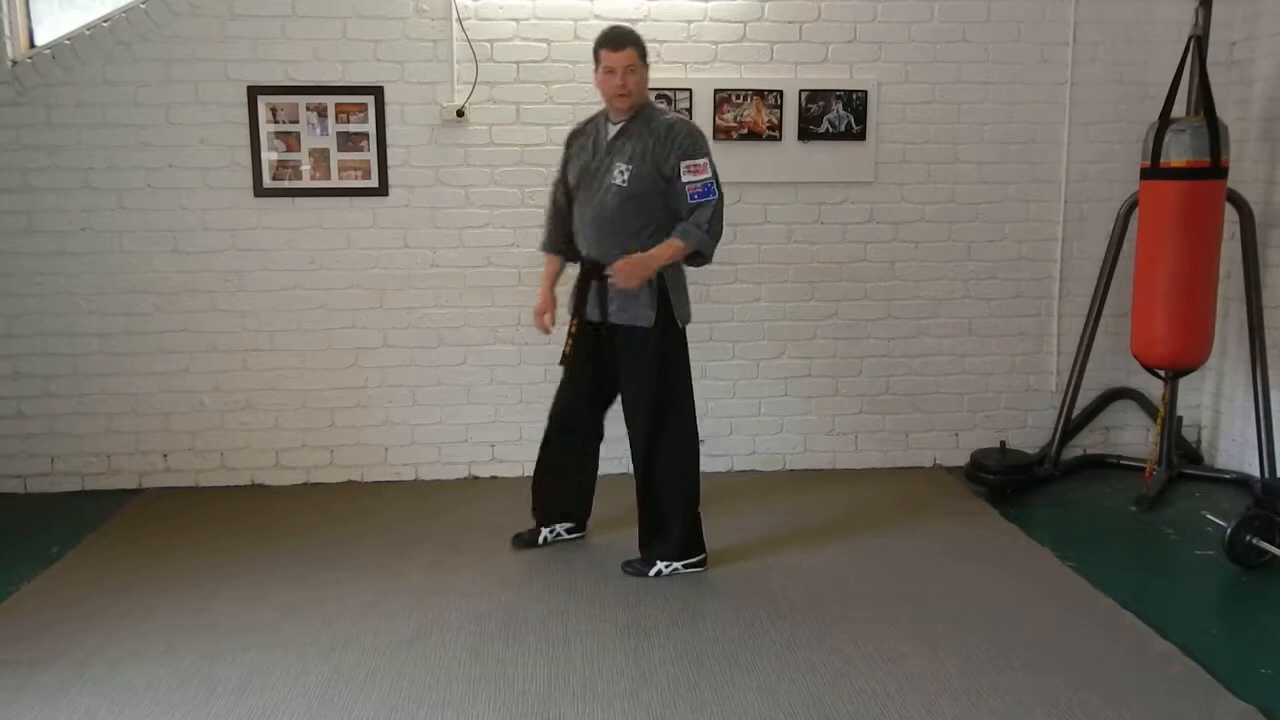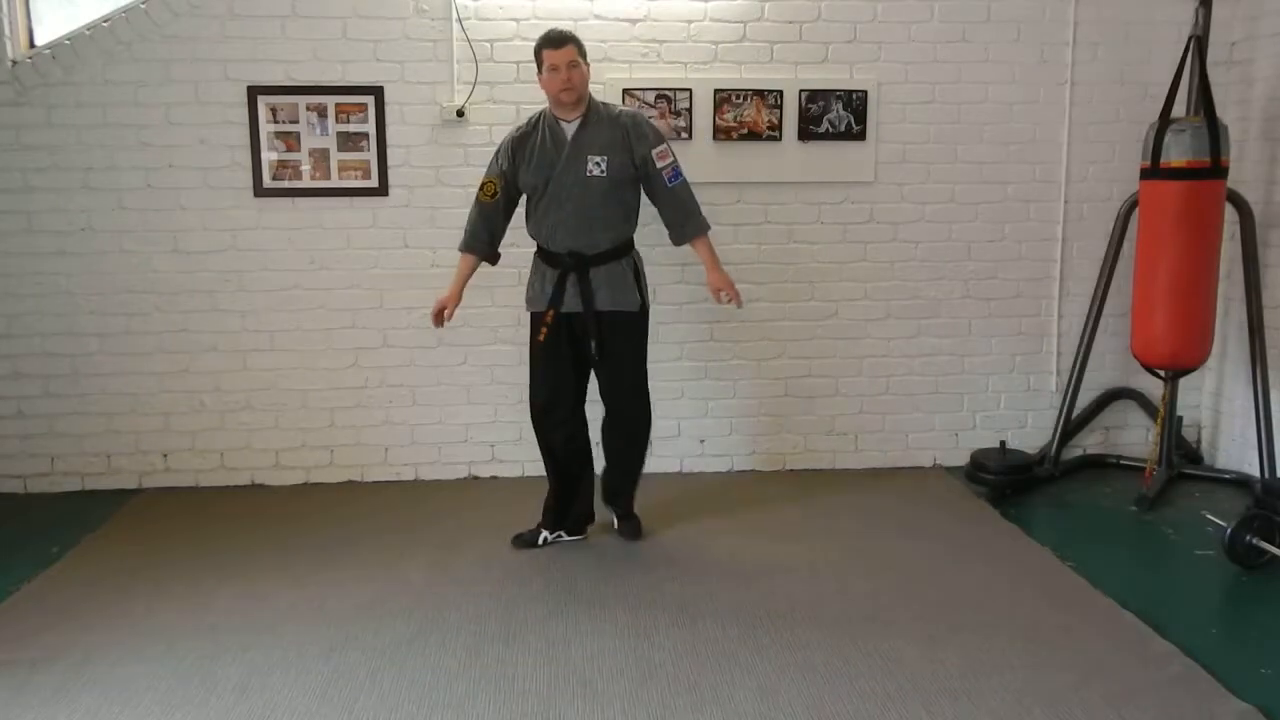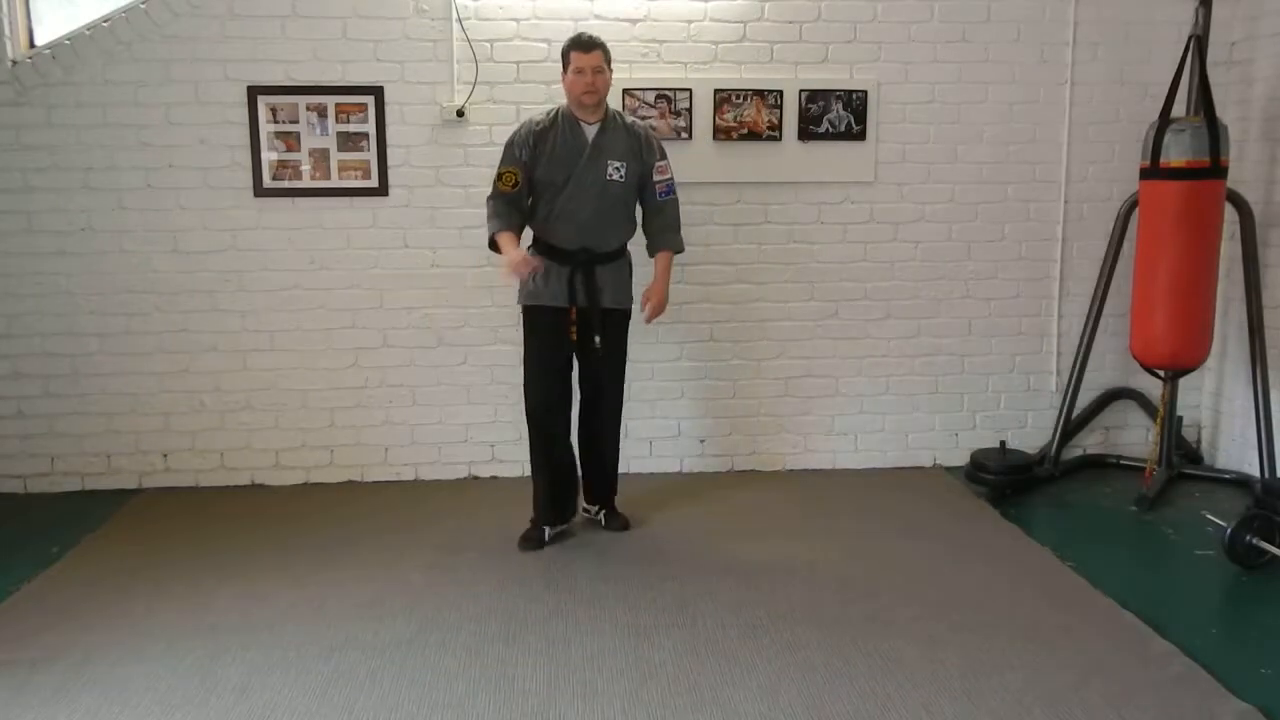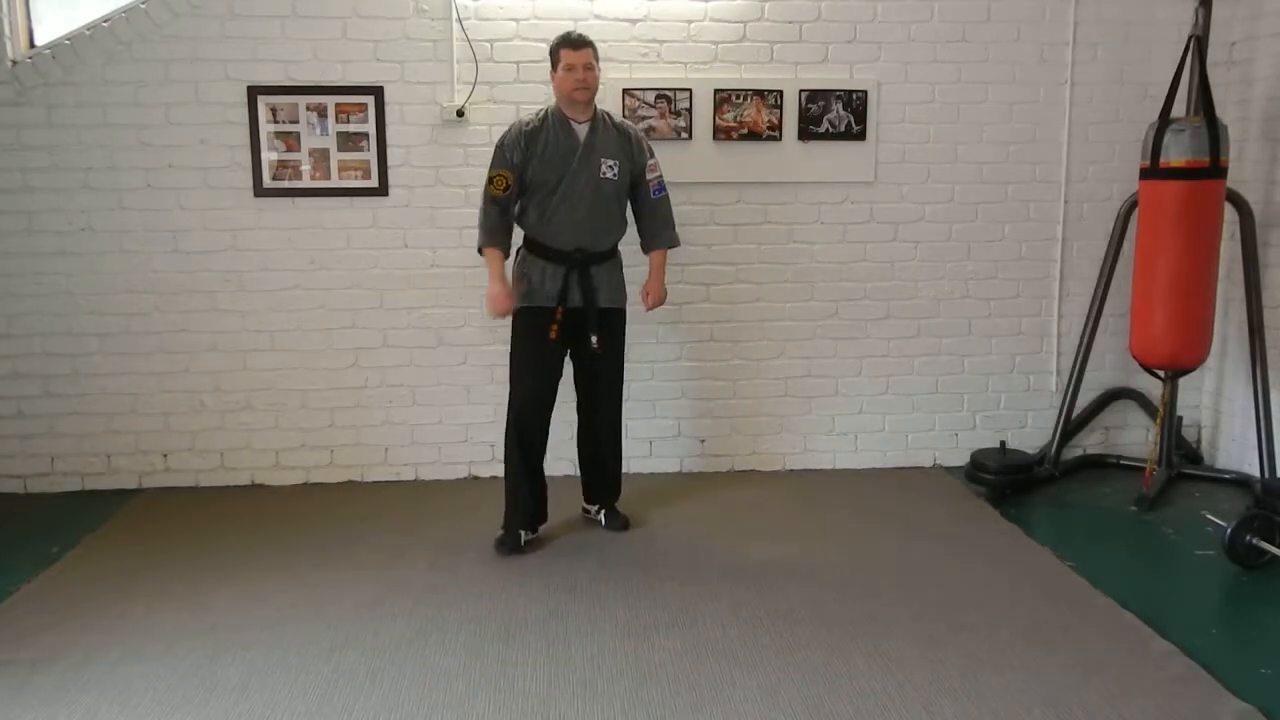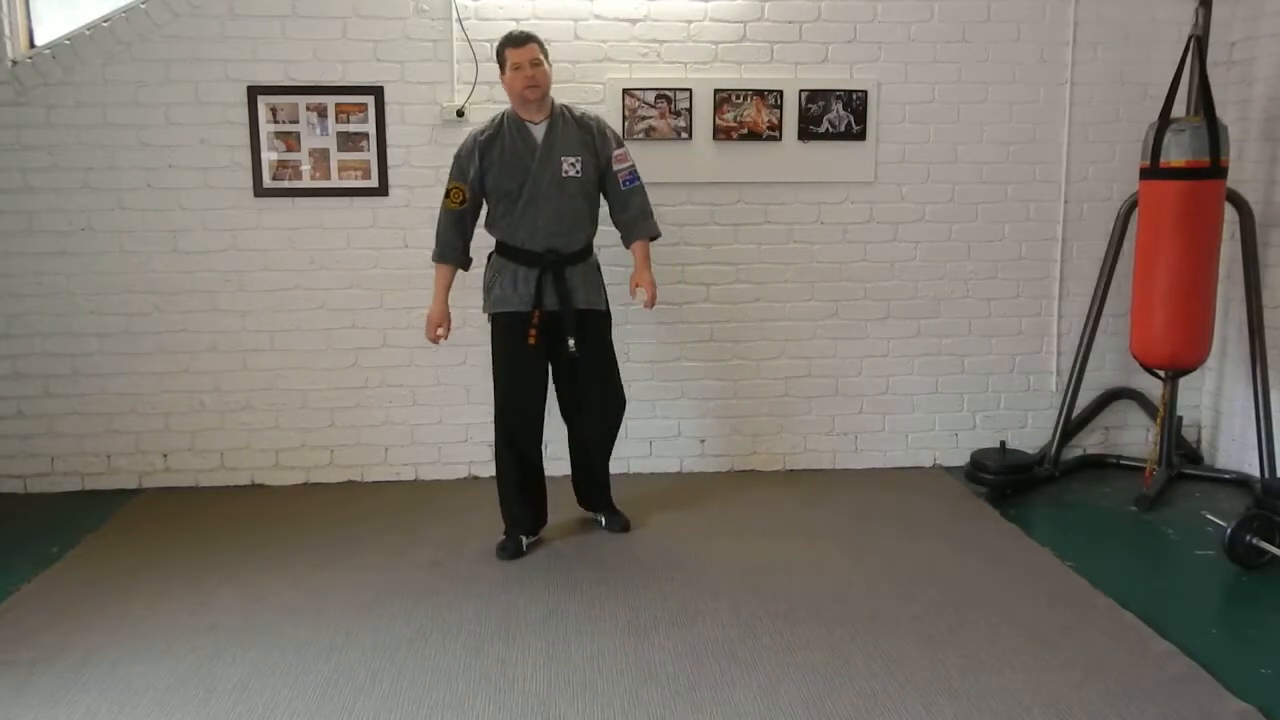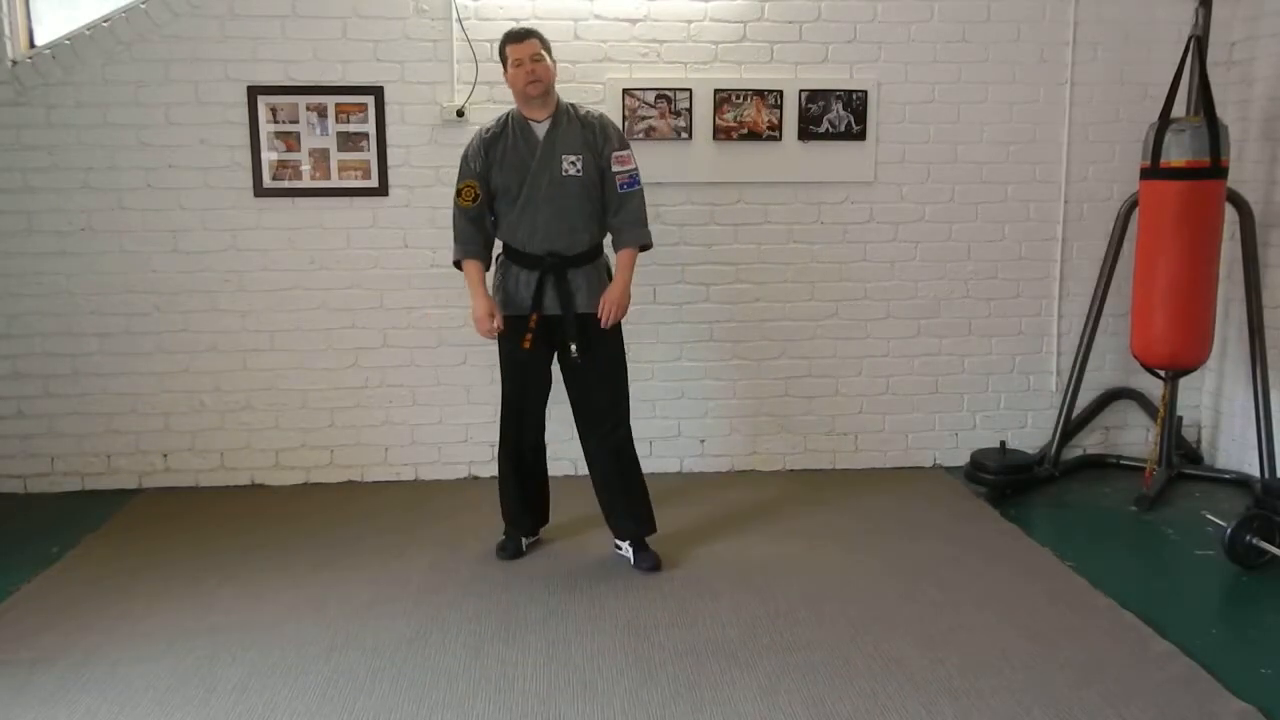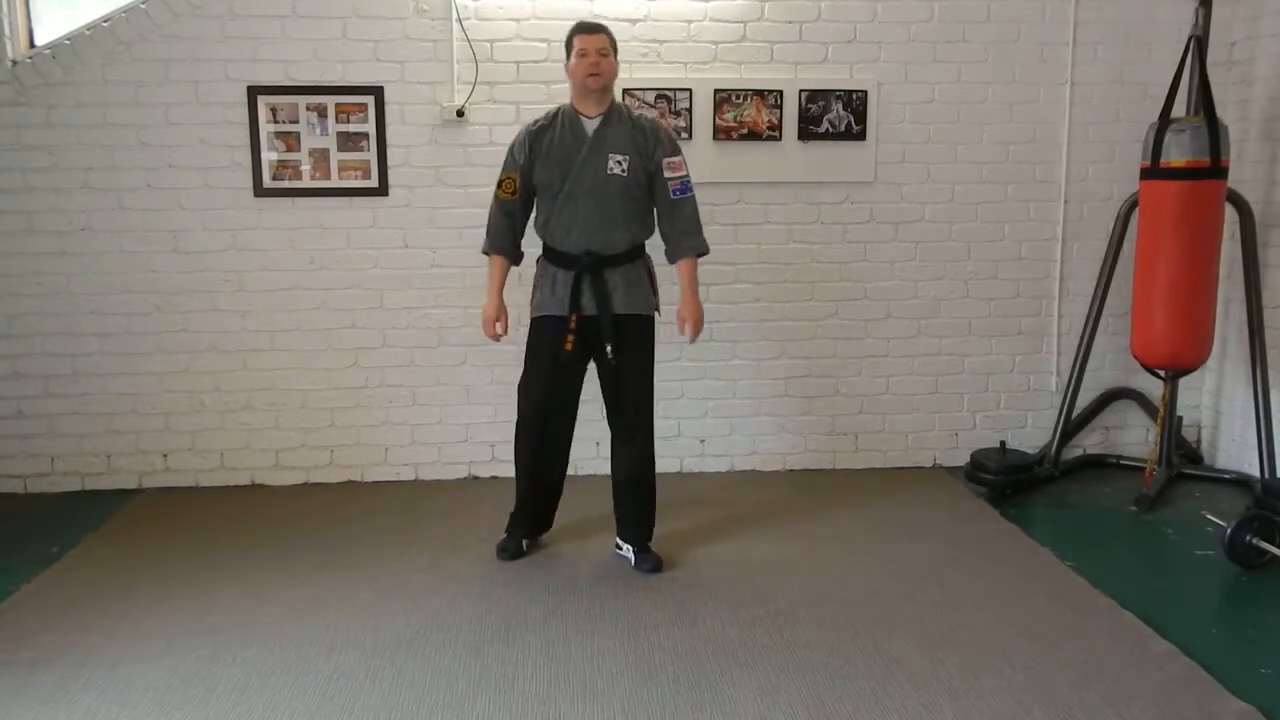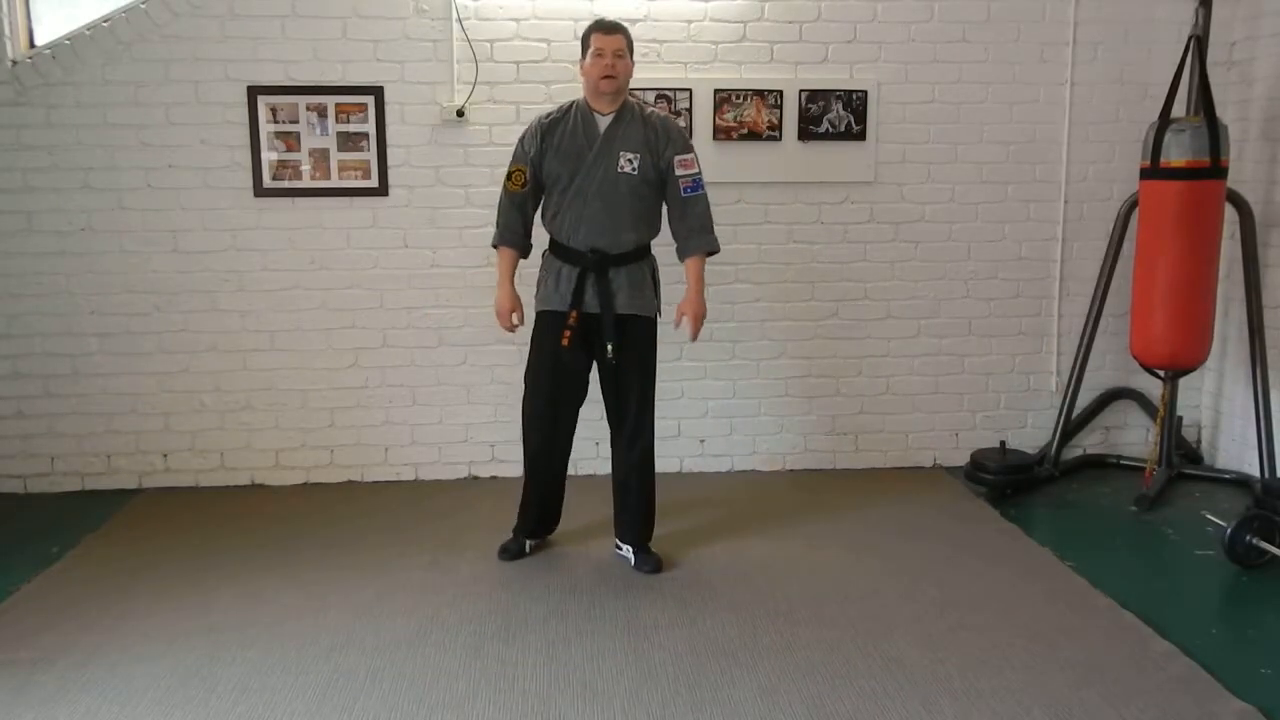
dt=0.4s
person 1, frame 1
left shoulder: (675, 136)
right shoulder: (582, 136)
left elbow: (704, 218)
right elbow: (562, 217)
left wrist: (653, 260)
right wrist: (547, 286)
left hip: (647, 302)
right hip: (592, 295)
left knee: (658, 425)
right knee: (572, 413)
left ankle: (676, 549)
right ankle: (561, 516)
person 1, frame 2
left shoulder: (629, 128)
right shoulder: (520, 142)
left elbow: (675, 198)
right elbow: (488, 214)
left wrist: (711, 267)
right wrist: (457, 287)
left hip: (615, 283)
right hip: (552, 286)
left knee: (626, 405)
right knee: (553, 409)
left ankle: (620, 503)
right ankle: (566, 517)
person 1, frame 3
left shoulder: (639, 140)
right shoulder: (533, 136)
left elbow: (661, 213)
right elbow: (501, 202)
left wrist: (661, 279)
right wrist: (512, 249)
left hip: (610, 282)
right hip: (549, 283)
left knee: (604, 398)
right knee: (546, 400)
left ankle: (600, 499)
right ankle: (553, 511)
person 1, frame 4
left shoulder: (626, 138)
right shoulder: (523, 136)
left elbow: (651, 208)
right elbow: (495, 210)
left wrist: (656, 273)
right wrist: (497, 279)
left hip: (602, 281)
right hip: (540, 282)
left knee: (602, 401)
right knee: (528, 404)
left ankle: (600, 499)
right ankle: (521, 519)
person 1, frame 5
left shoulder: (592, 132)
right shoulder: (481, 145)
left elbow: (628, 200)
right elbow: (455, 224)
left wrist: (642, 266)
right wrist: (440, 300)
left hip: (579, 282)
right hip: (514, 287)
left knee: (600, 402)
right knee: (517, 413)
left ankle: (595, 497)
right ankle: (522, 523)
person 1, frame 6
left shoulder: (599, 131)
right shoulder: (487, 144)
left elbow: (627, 211)
right elbow: (471, 224)
left wrist: (621, 281)
right wrist: (479, 294)
left hip: (588, 286)
right hip: (520, 291)
left knee: (606, 414)
right knee: (520, 416)
left ankle: (631, 532)
right ankle: (523, 524)
person 1, frame 7
left shoulder: (649, 135)
right shoulder: (535, 137)
left elbow: (678, 216)
right elbow: (506, 219)
left wrist: (689, 293)
right wrist: (493, 295)
left hip: (626, 289)
right hip: (558, 290)
left knee: (631, 420)
right knee: (540, 414)
left ankle: (633, 536)
right ankle: (527, 524)
person 1, frame 8
left shoulder: (660, 132)
right shoulder: (546, 130)
left elbow: (689, 213)
right elbow: (515, 209)
left wrist: (694, 289)
right wrist: (505, 283)
left hip: (629, 288)
right hip: (561, 285)
left knee: (632, 420)
right knee: (545, 413)
left ankle: (633, 537)
right ankle: (534, 525)
